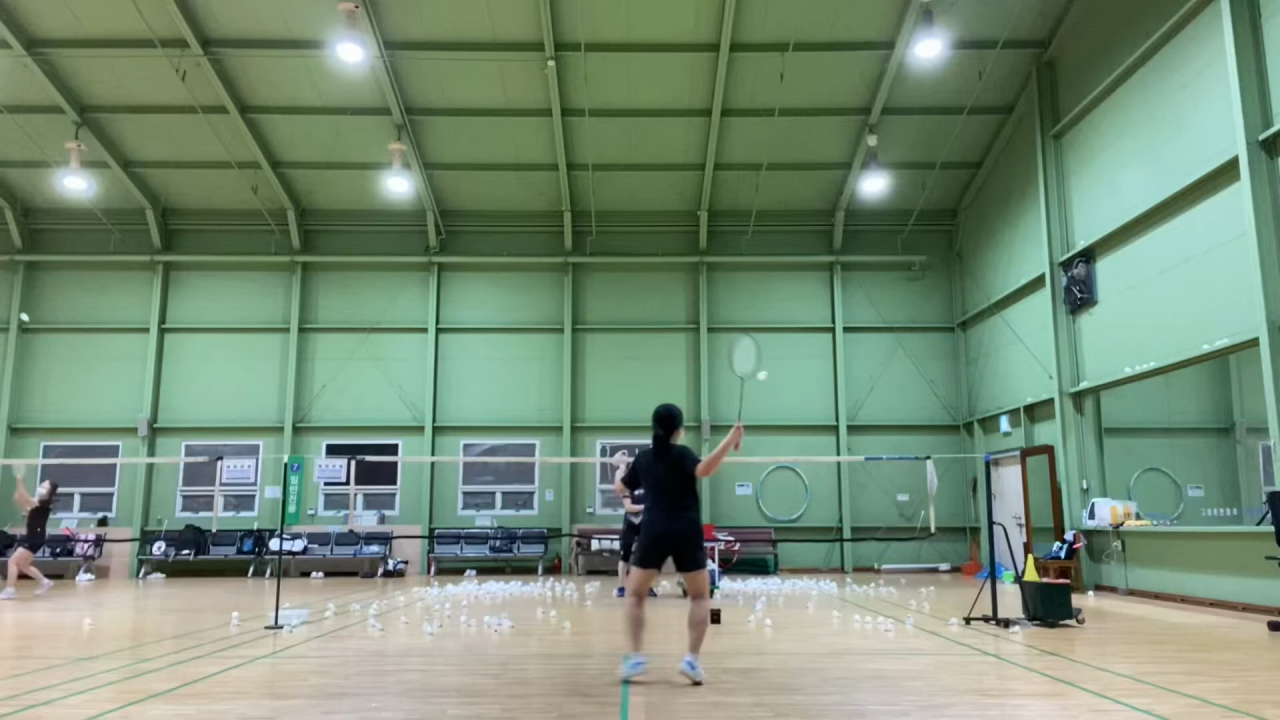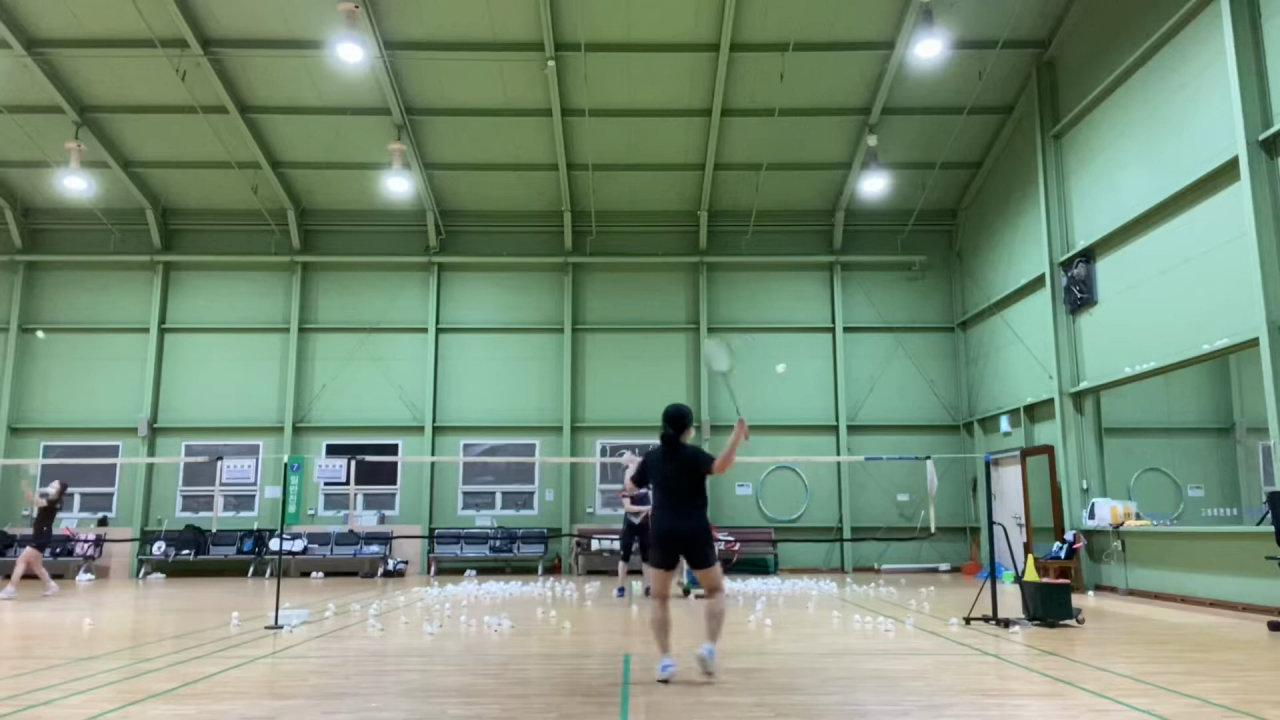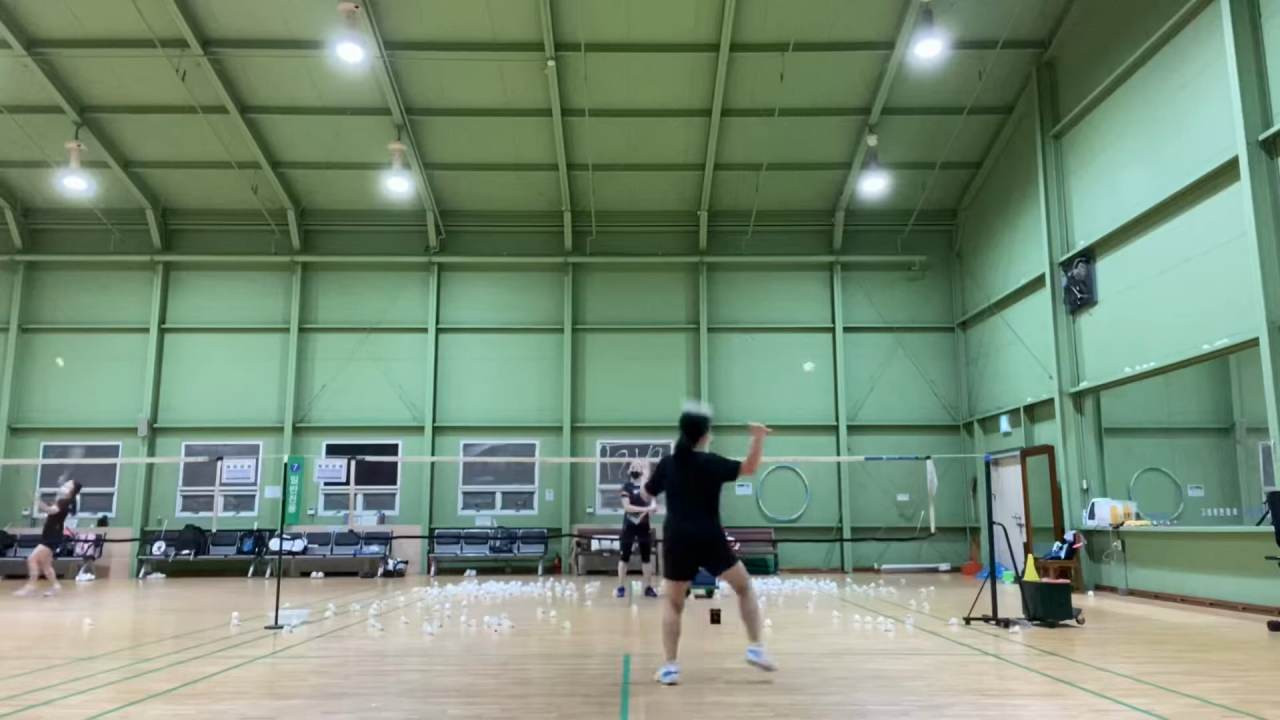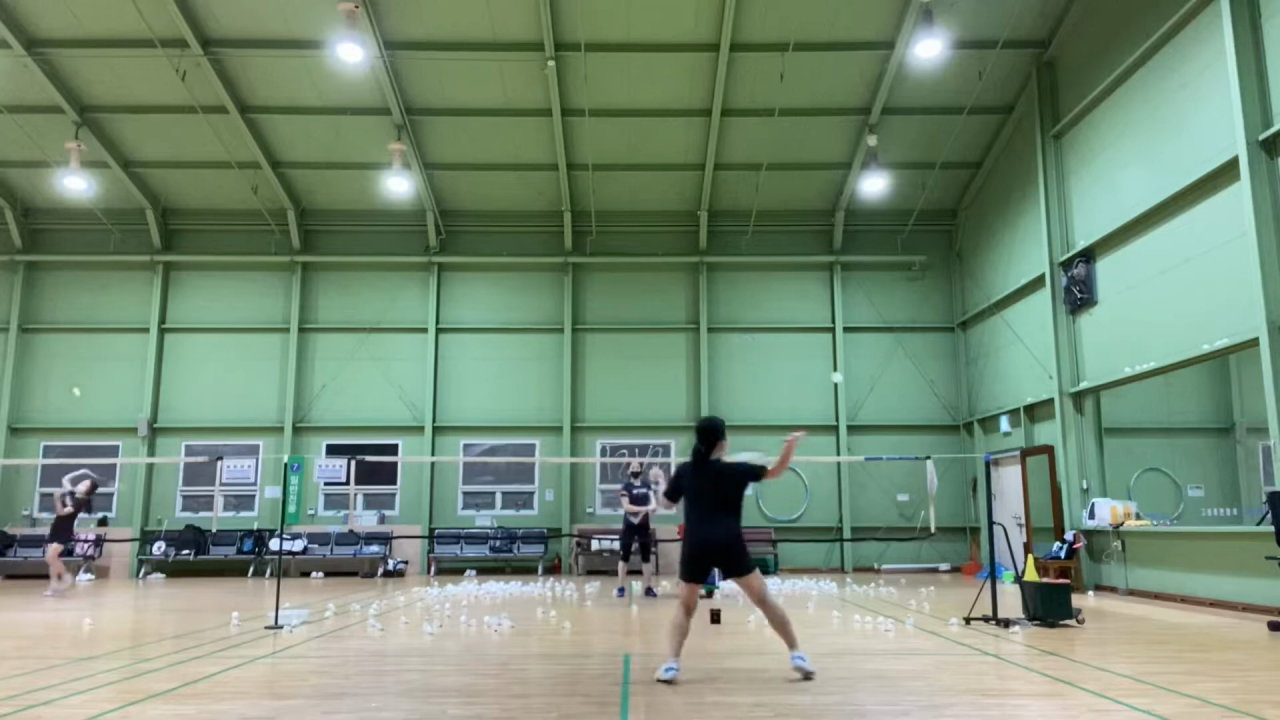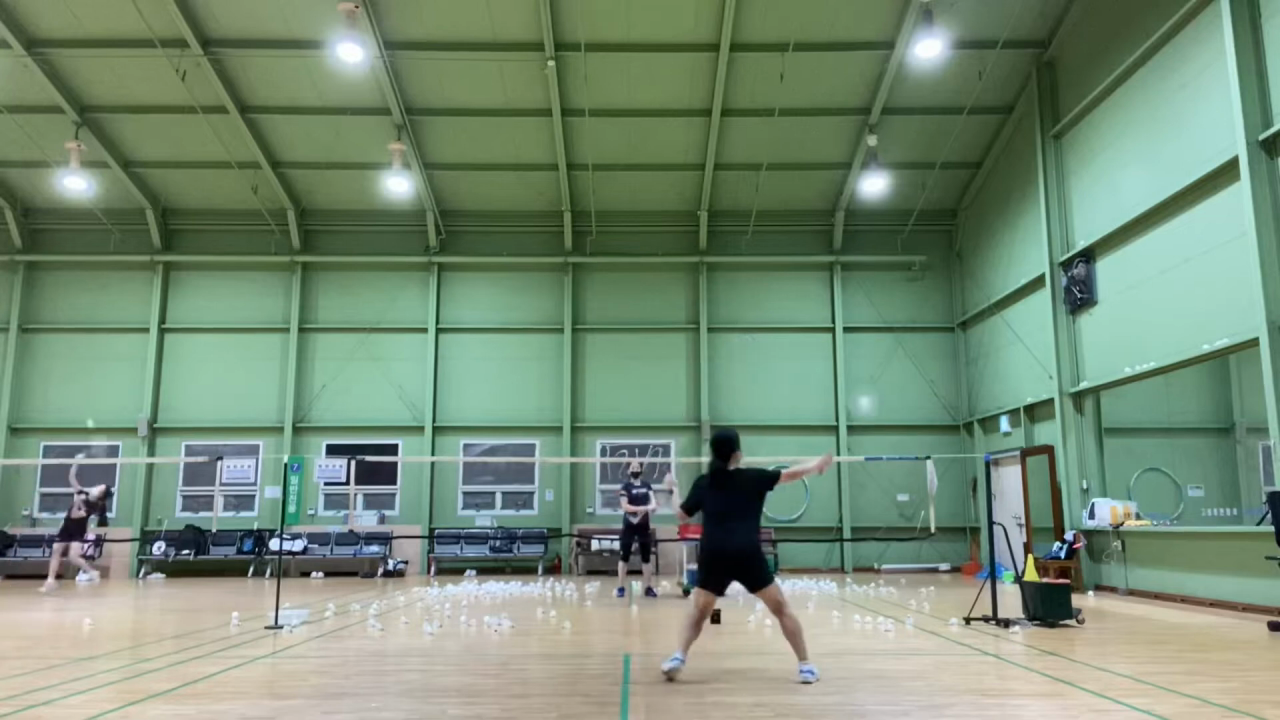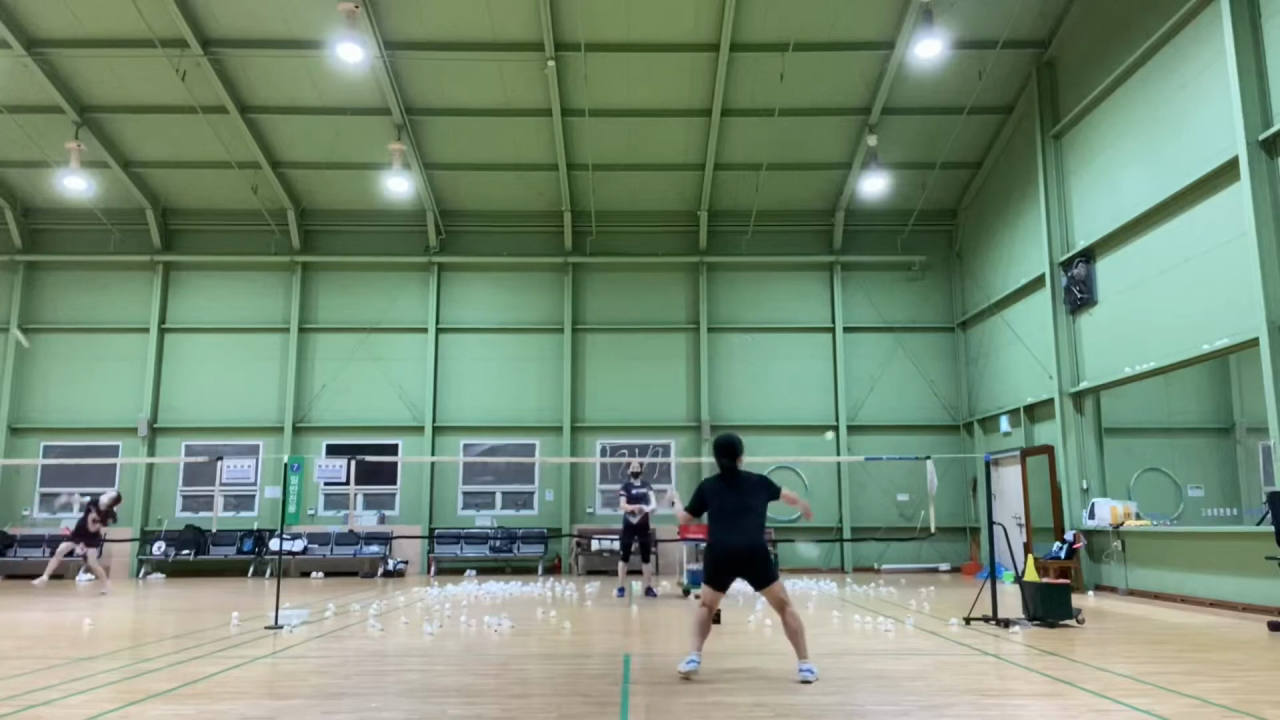
dt=0.1s
person 1, frame 1
left shoulder: (643, 458)
right shoulder: (681, 453)
left elbow: (622, 488)
right elbow: (703, 470)
right wrist: (730, 441)
left hip: (653, 534)
right hip: (686, 534)
left knee: (634, 595)
right knee: (700, 598)
left ankle: (635, 657)
right ankle: (692, 659)
person 1, frame 2
left shoulder: (652, 457)
right shoulder: (692, 453)
left elbow: (631, 486)
right elbow: (719, 467)
right wrist: (738, 434)
left hip: (662, 533)
right hip: (695, 532)
left knee: (659, 598)
right knee: (715, 591)
left ankle: (665, 660)
right ankle: (709, 647)
person 1, frame 3
left shoulder: (666, 465)
right shoulder: (711, 463)
left elbow: (647, 494)
right elbow: (748, 469)
right wrist: (757, 437)
left hip: (676, 541)
right hip: (710, 539)
left knee: (673, 605)
right knee: (744, 589)
left ankle: (670, 666)
right ankle: (755, 648)
person 1, frame 4
left shoulder: (685, 471)
right shoulder: (733, 471)
left elbow: (667, 502)
right elbow: (775, 471)
right wrist: (790, 445)
left hip: (694, 547)
right hip: (729, 544)
left knee: (685, 607)
right knee: (764, 601)
left ankle: (672, 664)
right ankle: (796, 656)
person 1, frame 5
left shoulder: (703, 483)
right shoulder: (755, 478)
left elbow: (682, 515)
right elbow: (788, 474)
left wrist: (674, 490)
right wrist: (817, 465)
left hip: (713, 556)
right hip: (749, 555)
left knee: (699, 611)
right knee: (781, 609)
left ankle: (678, 657)
right ankle: (805, 666)
person 1, frame 6
left shoulder: (708, 486)
right shoulder: (757, 482)
left elbow: (685, 518)
right elbow: (784, 495)
left wrist: (674, 499)
right wrist: (803, 505)
left hip: (719, 553)
right hip: (754, 552)
left knee: (706, 607)
right knee: (784, 606)
left ankle: (694, 657)
right ankle: (804, 665)
